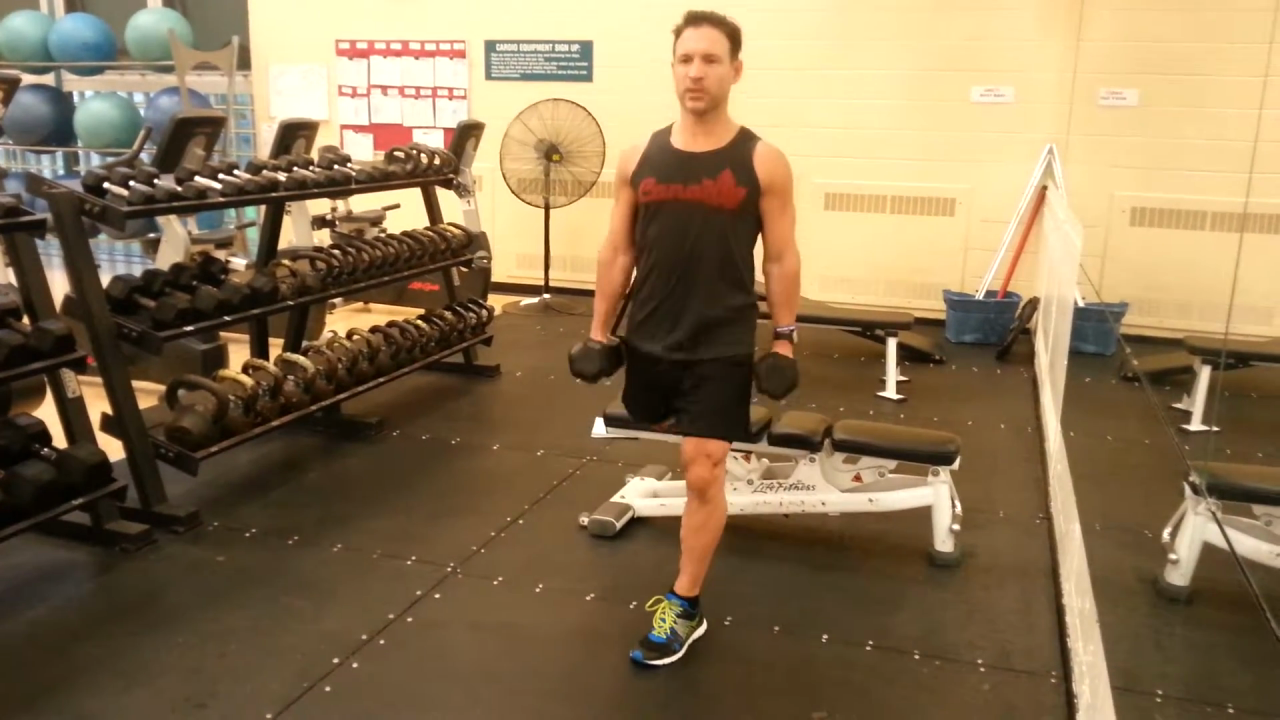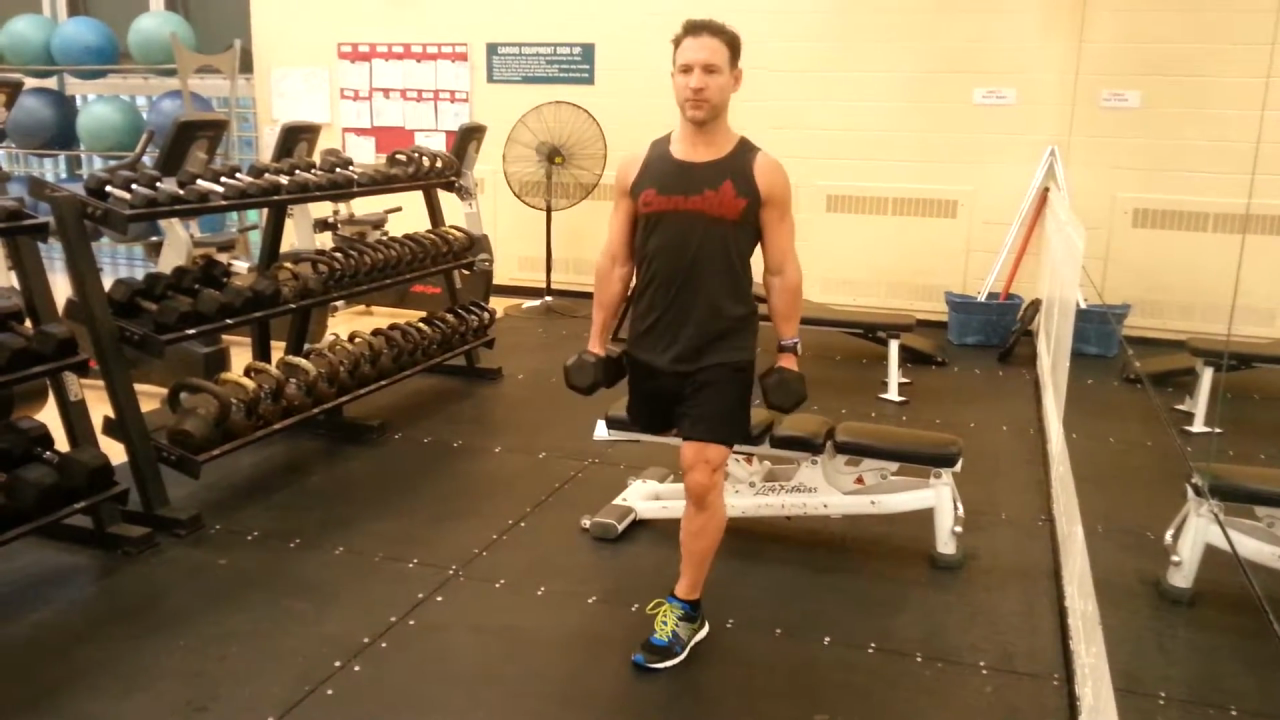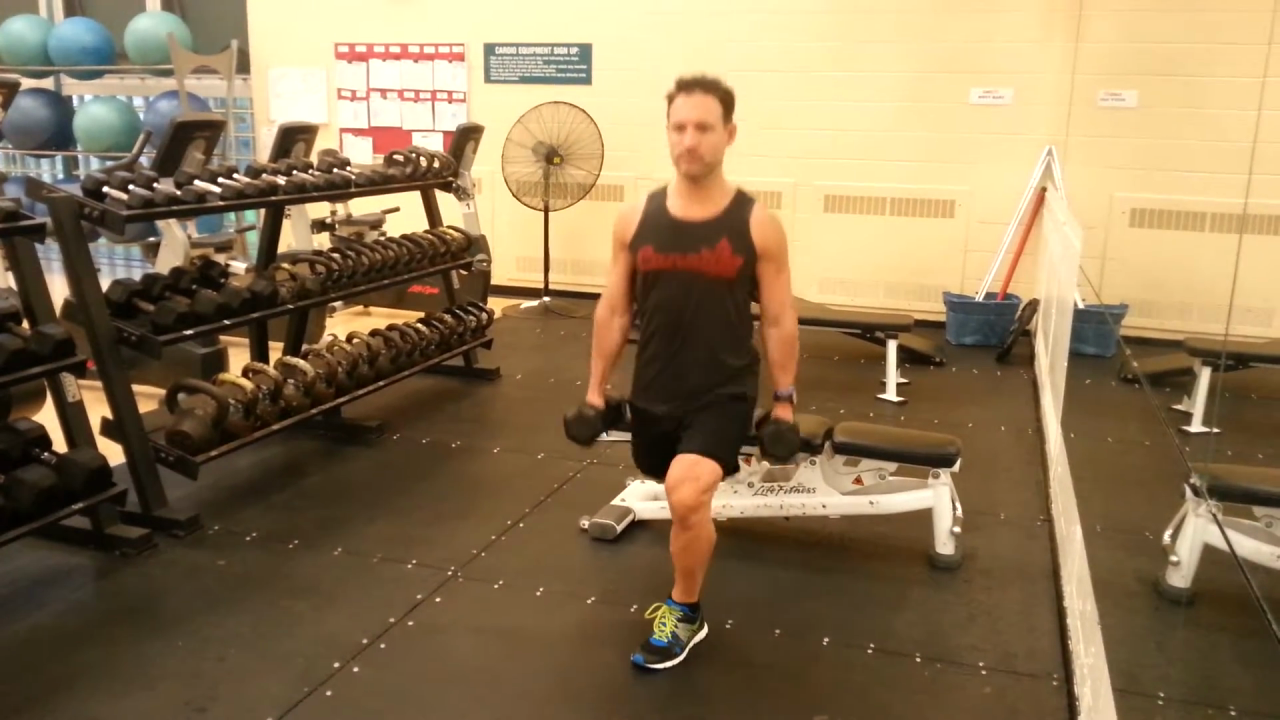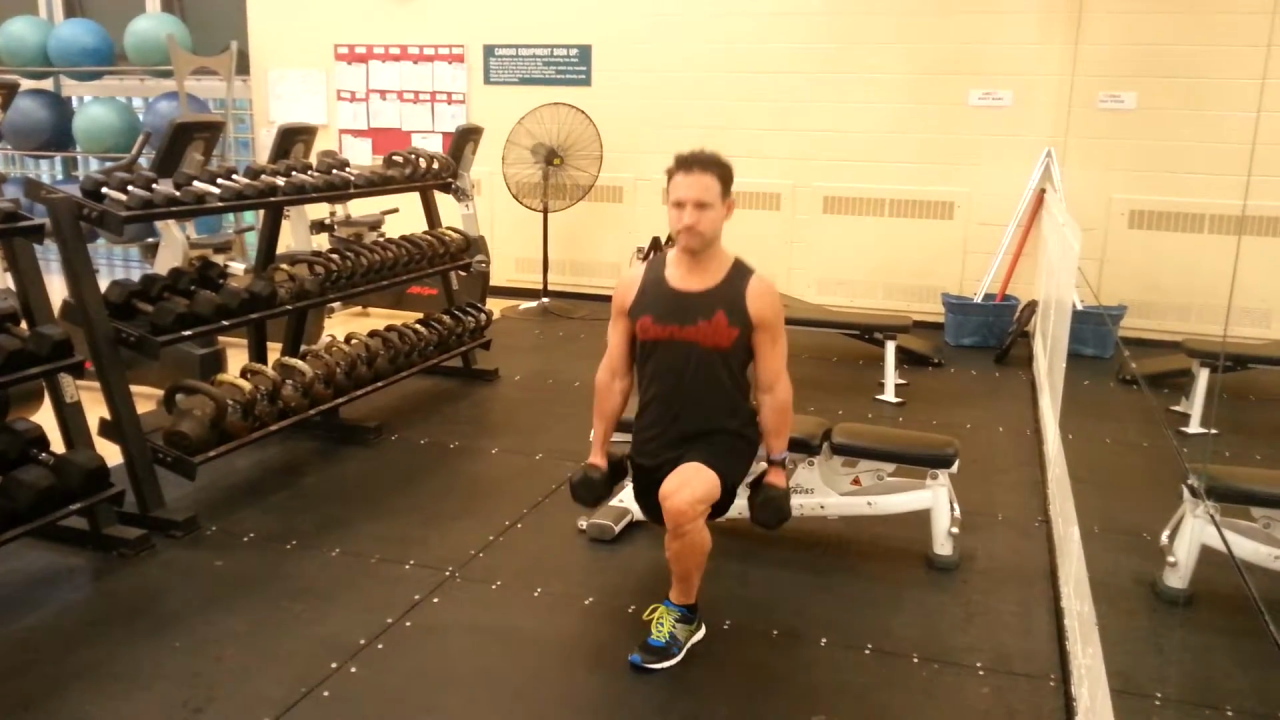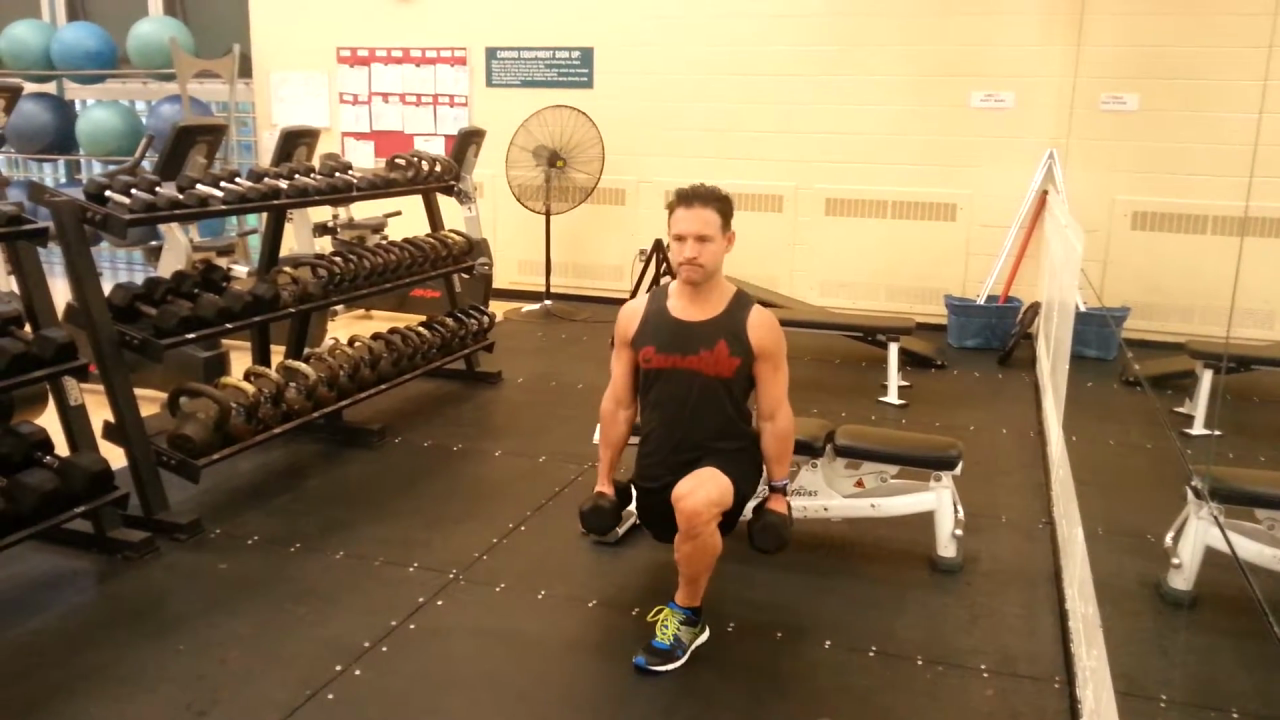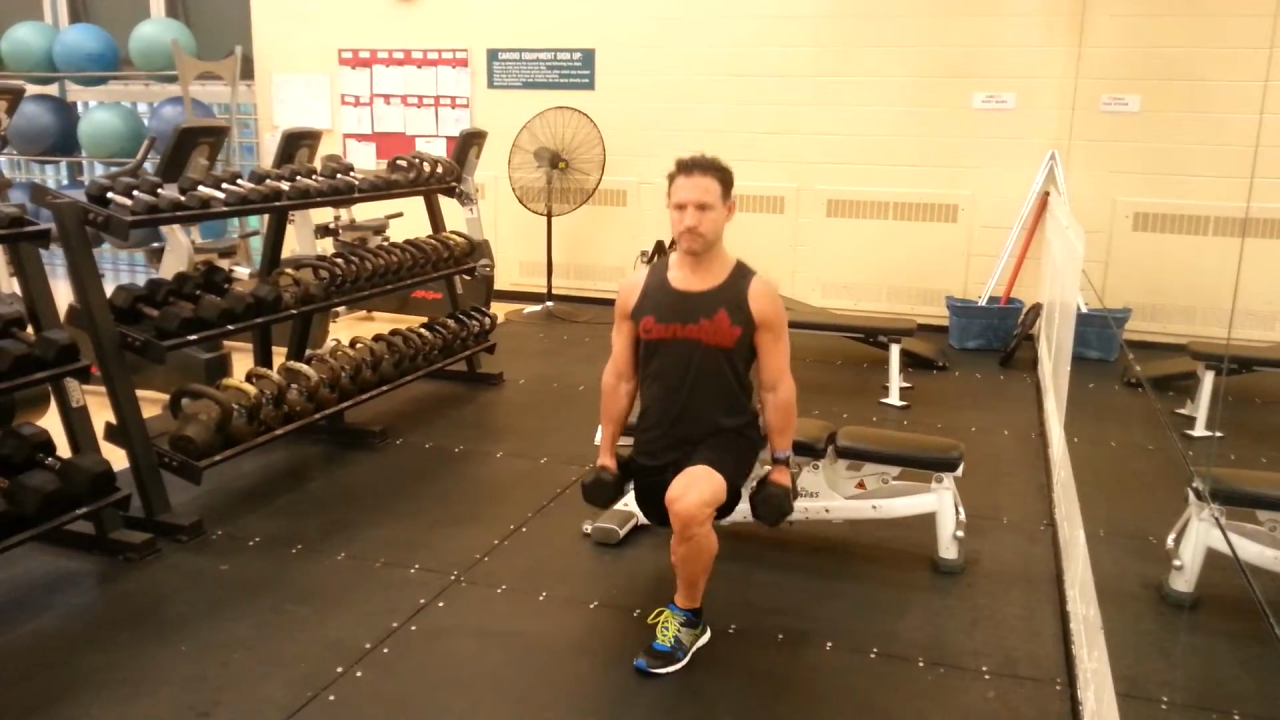
dt=0.3s
person 1, frame 1
left shoulder: (761, 161)
right shoulder: (640, 157)
left elbow: (782, 259)
right elbow: (617, 251)
left wrist: (784, 338)
right wrist: (599, 327)
left hip: (721, 345)
right hip: (649, 336)
left knee: (703, 474)
right knee: (675, 440)
left ankle: (685, 607)
person 1, frame 2
left shoulder: (761, 172)
right shoulder: (638, 167)
left elbow: (782, 270)
right elbow: (616, 262)
left wrist: (787, 350)
right wrist: (597, 337)
left hip: (722, 352)
right hip: (650, 346)
left knee: (701, 479)
right knee: (691, 459)
left ankle: (686, 610)
person 1, frame 3
left shoulder: (757, 225)
right shoulder: (635, 220)
left elbow: (779, 321)
right elbow: (613, 312)
left wrist: (784, 399)
right wrist: (596, 387)
left hip: (723, 391)
right hip: (654, 389)
left knee: (686, 495)
right knee: (672, 483)
left ankle: (685, 614)
person 1, frame 4
left shoulder: (755, 294)
right shoulder: (635, 285)
left elbow: (774, 388)
right elbow: (614, 374)
left wrist: (777, 463)
right wrist: (598, 447)
left hip: (723, 436)
right hip: (654, 438)
left knee: (680, 504)
right knee: (667, 508)
left ankle: (683, 614)
person 1, frame 5
left shoulder: (757, 325)
right shoulder: (636, 315)
left elbow: (775, 417)
right elbow: (618, 403)
left wrist: (778, 491)
right wrist: (604, 477)
left hip: (727, 456)
right hip: (657, 462)
left knee: (693, 505)
left ankle: (687, 617)
person 1, frame 6
left shoulder: (756, 295)
right shoulder: (637, 289)
left elbow: (777, 386)
right elbow: (619, 376)
left wrist: (781, 462)
right wrist: (606, 448)
left hip: (725, 437)
right hip: (655, 441)
left knee: (687, 507)
right knee: (668, 511)
left ankle: (687, 618)
